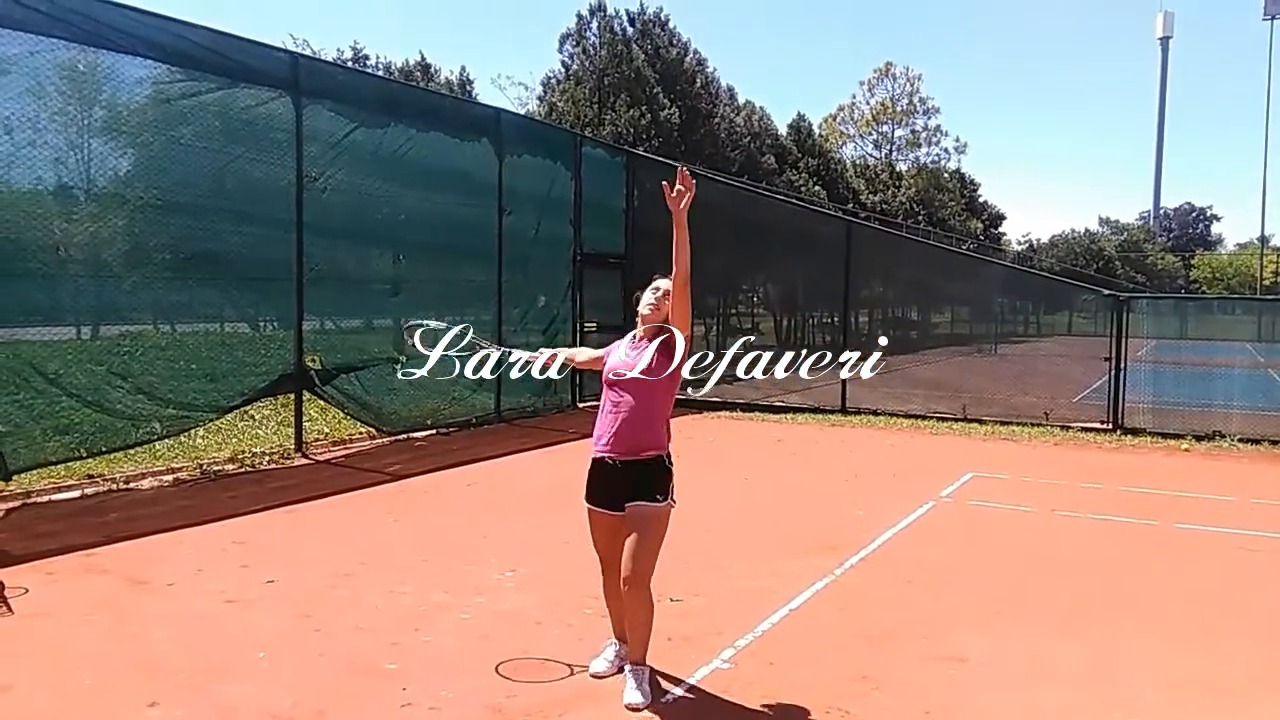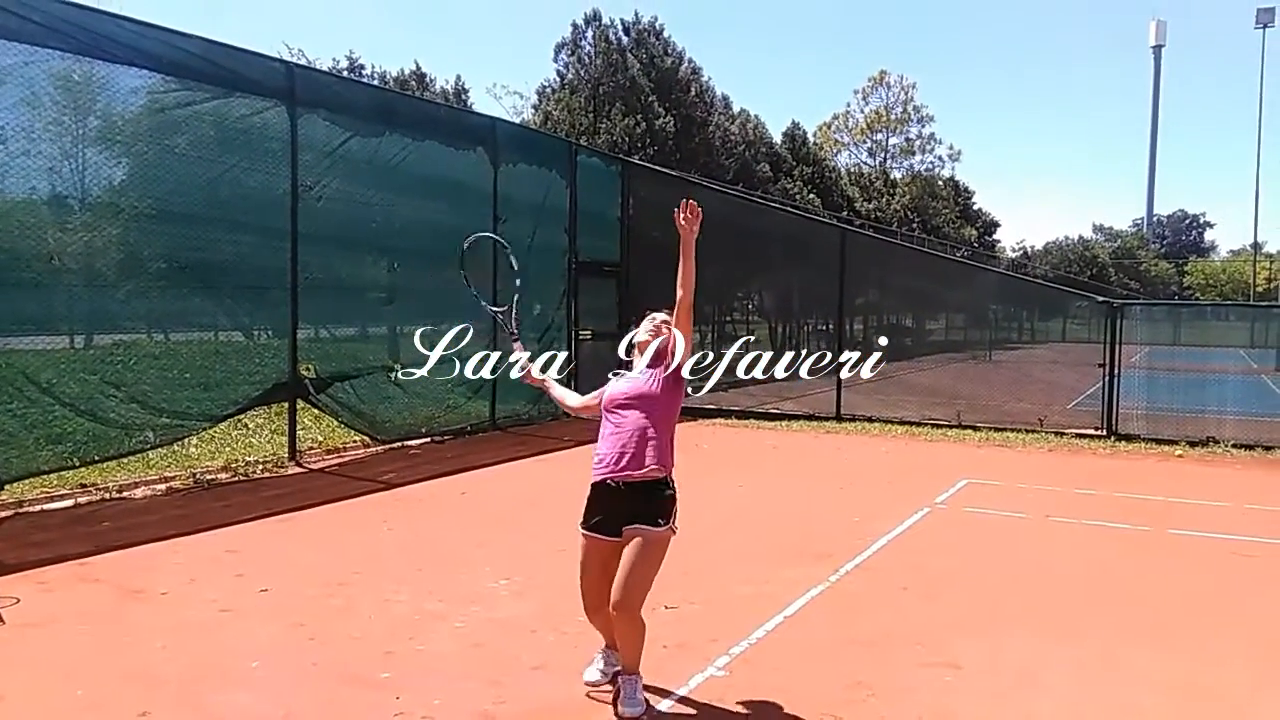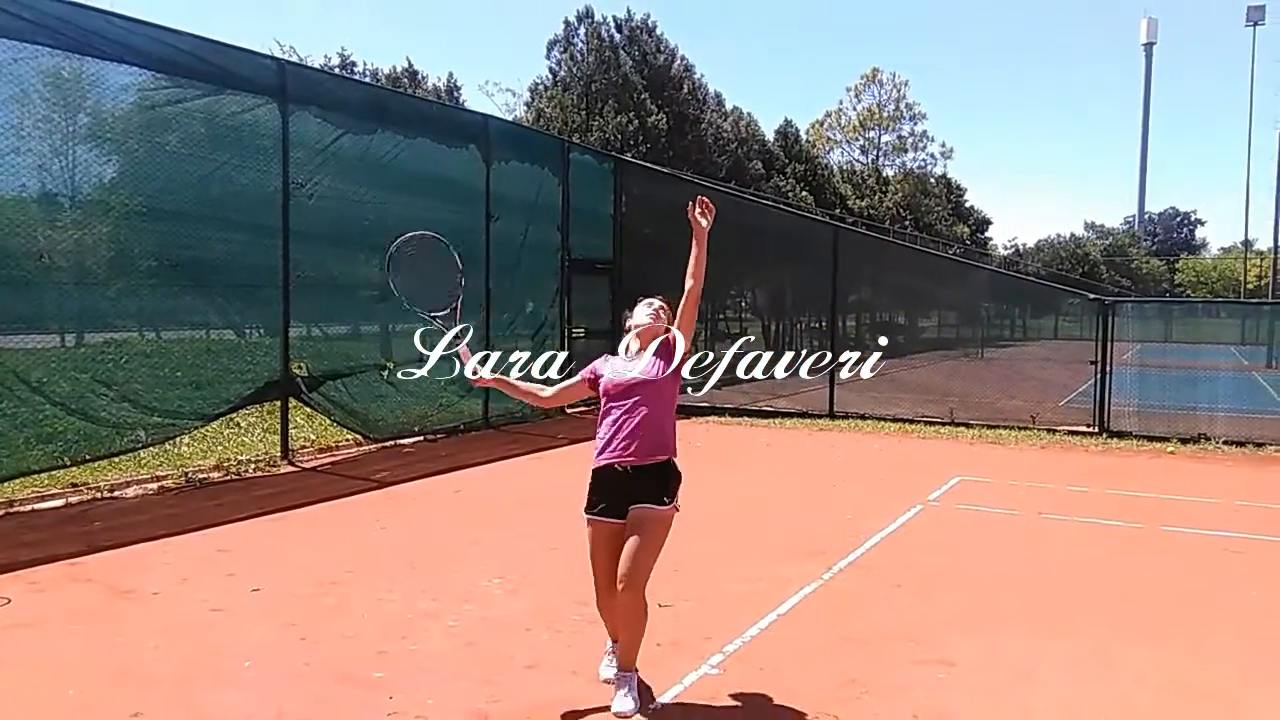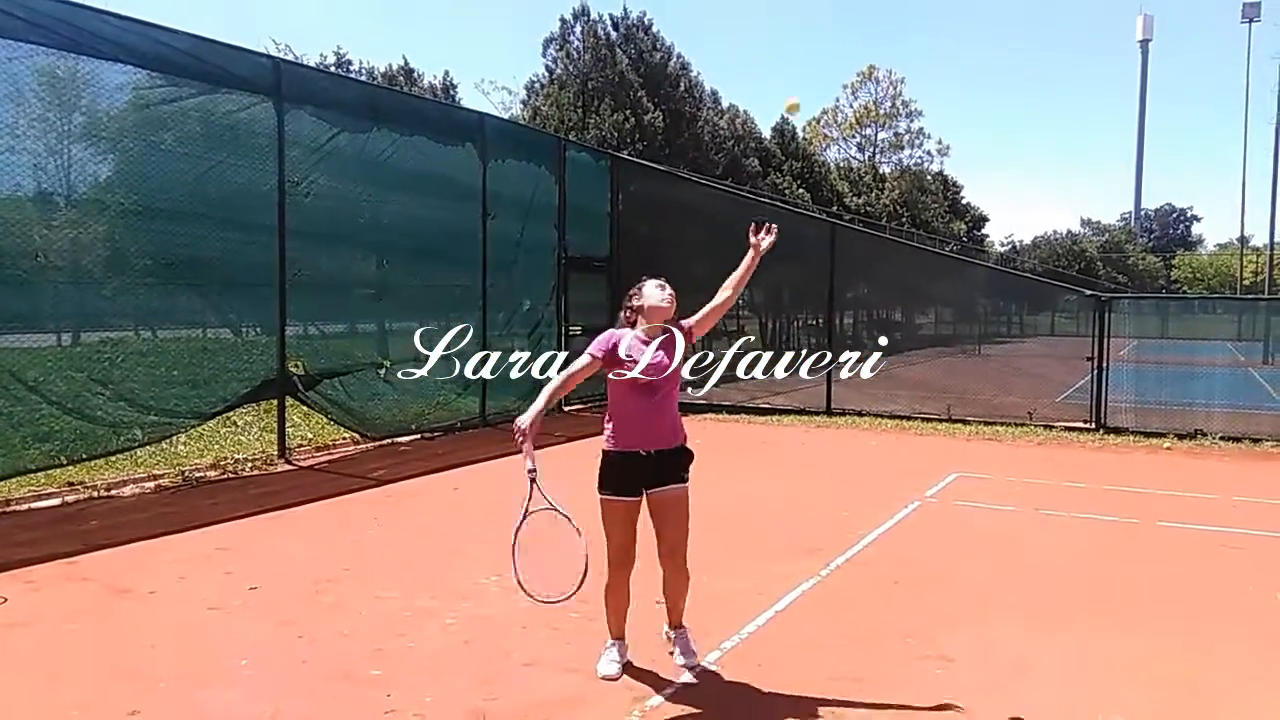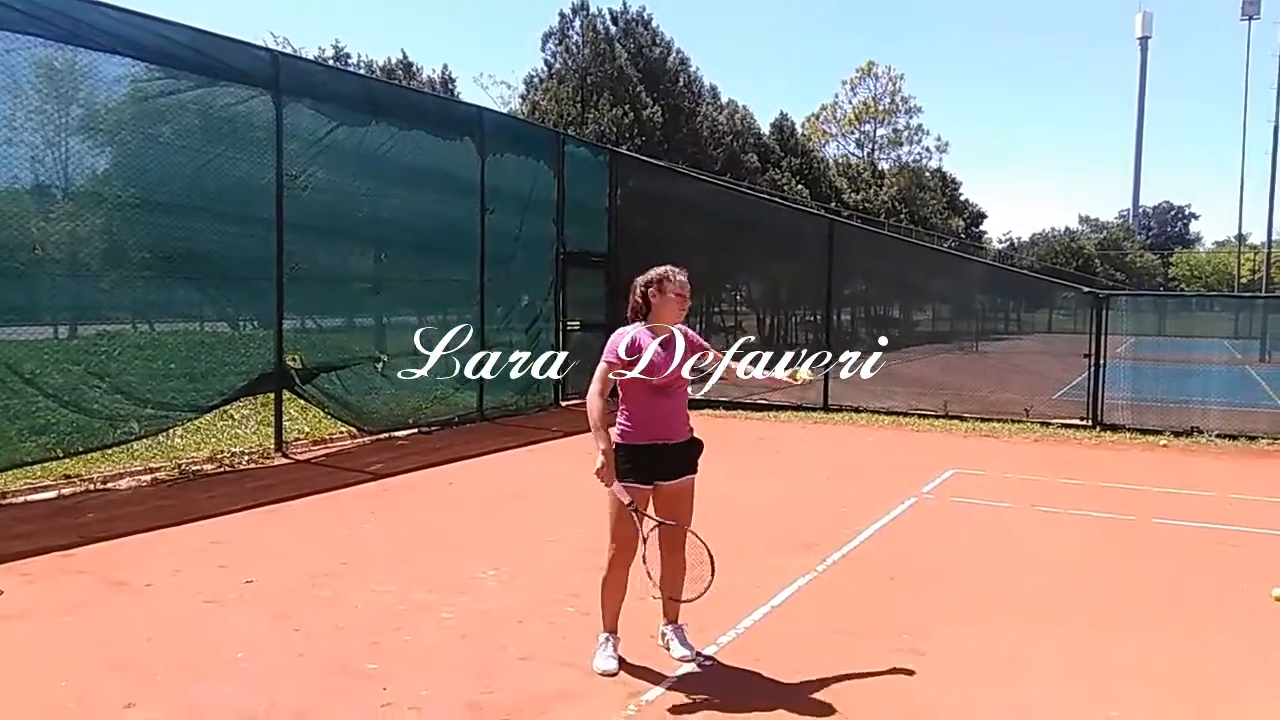
dt=0.3s
person 1, frame 1
left shoulder: (672, 346)
right shoulder: (619, 349)
left elbow: (681, 280)
right elbow: (587, 358)
left wrist: (678, 217)
right wrist: (554, 352)
left hip: (648, 473)
right hip: (603, 471)
left knee: (634, 580)
right knee: (611, 577)
left ankle: (638, 666)
right ankle: (620, 642)
person 1, frame 2
left shoulder: (670, 369)
right shoulder: (616, 383)
left elbow: (684, 302)
right elbow: (578, 403)
left wrist: (687, 241)
right wrist: (542, 379)
left hip: (650, 498)
right hip: (603, 497)
left knee: (623, 606)
right knee: (595, 607)
left ankle: (630, 677)
right ankle: (611, 651)
person 1, frame 3
left shoulder: (671, 350)
right shoulder: (603, 366)
left elbow: (693, 293)
right elbow: (549, 397)
left wrist: (701, 236)
right wrist: (494, 381)
left hip: (655, 479)
right hip: (607, 480)
left knee: (630, 586)
right knee: (606, 588)
left ankle: (629, 677)
right ankle: (616, 648)
person 1, frame 4
left shoulder: (678, 338)
right shoulder: (614, 341)
left elbow: (723, 299)
right elbow: (565, 379)
left wrist: (755, 253)
right wrist: (535, 410)
left hip: (668, 459)
right hip: (621, 462)
left knee: (674, 560)
right knee: (620, 563)
left ankle: (677, 632)
right ankle: (616, 643)
person 1, frame 5
left shoulder: (686, 338)
right shoulder: (625, 338)
left elbow: (728, 369)
right elbow: (597, 396)
left wrist: (778, 379)
right wrist: (603, 448)
left hip: (679, 451)
right hip: (633, 454)
left knee: (674, 548)
right knee: (620, 553)
left ankle: (671, 628)
right ankle: (608, 639)
